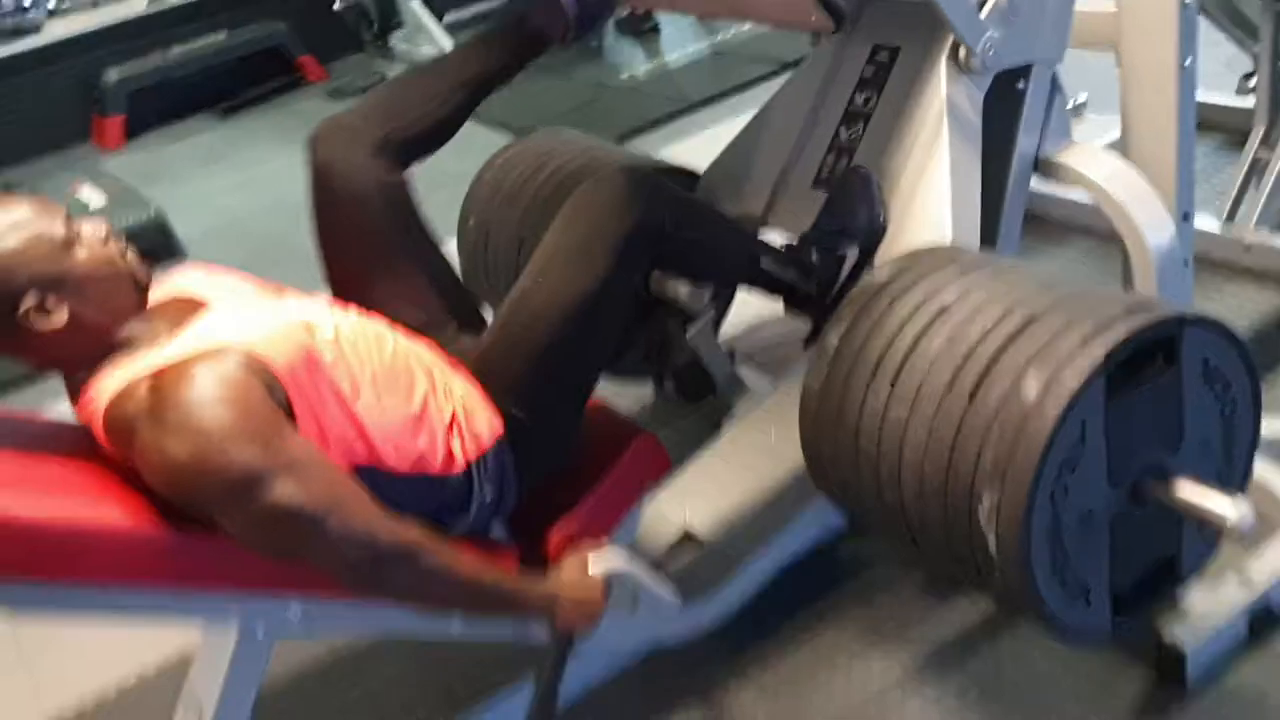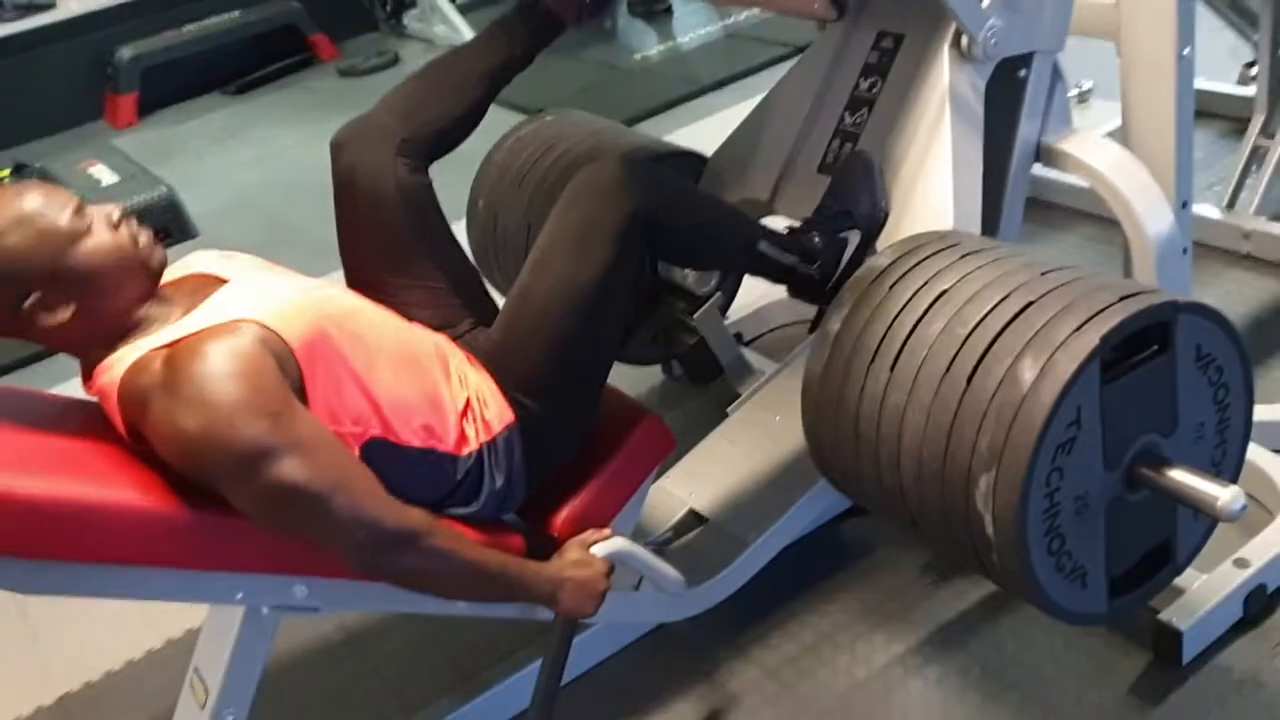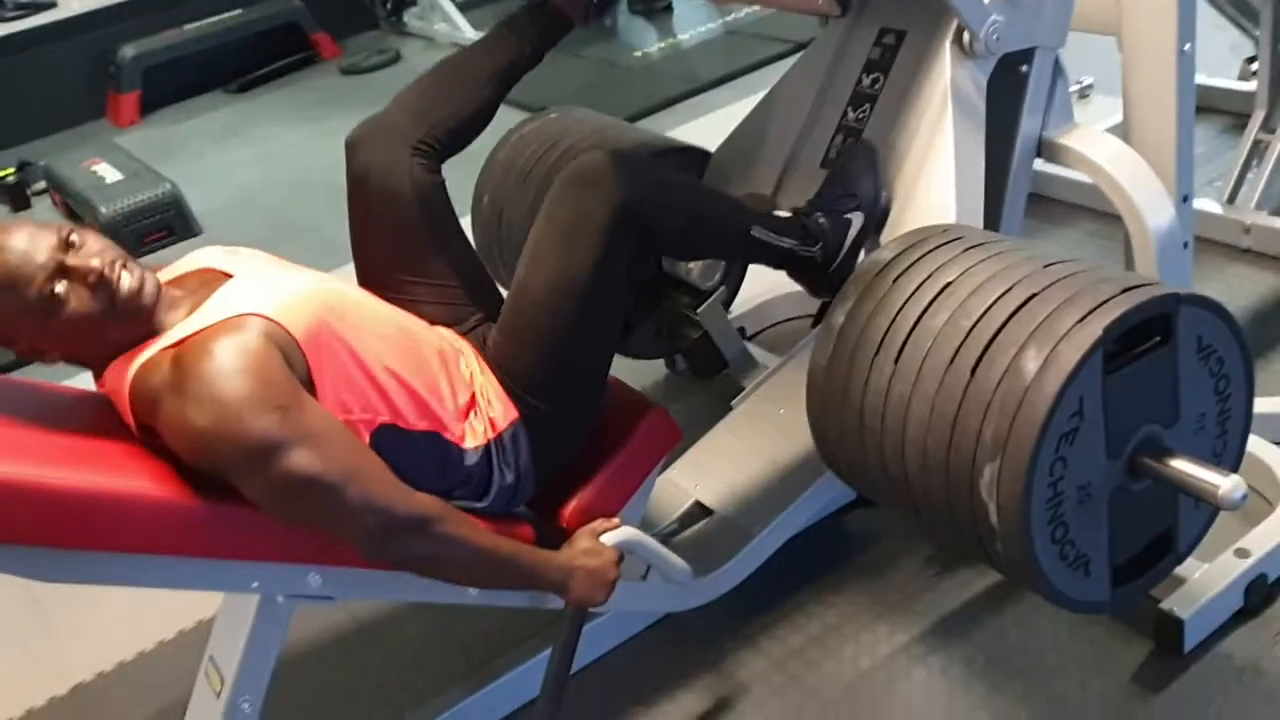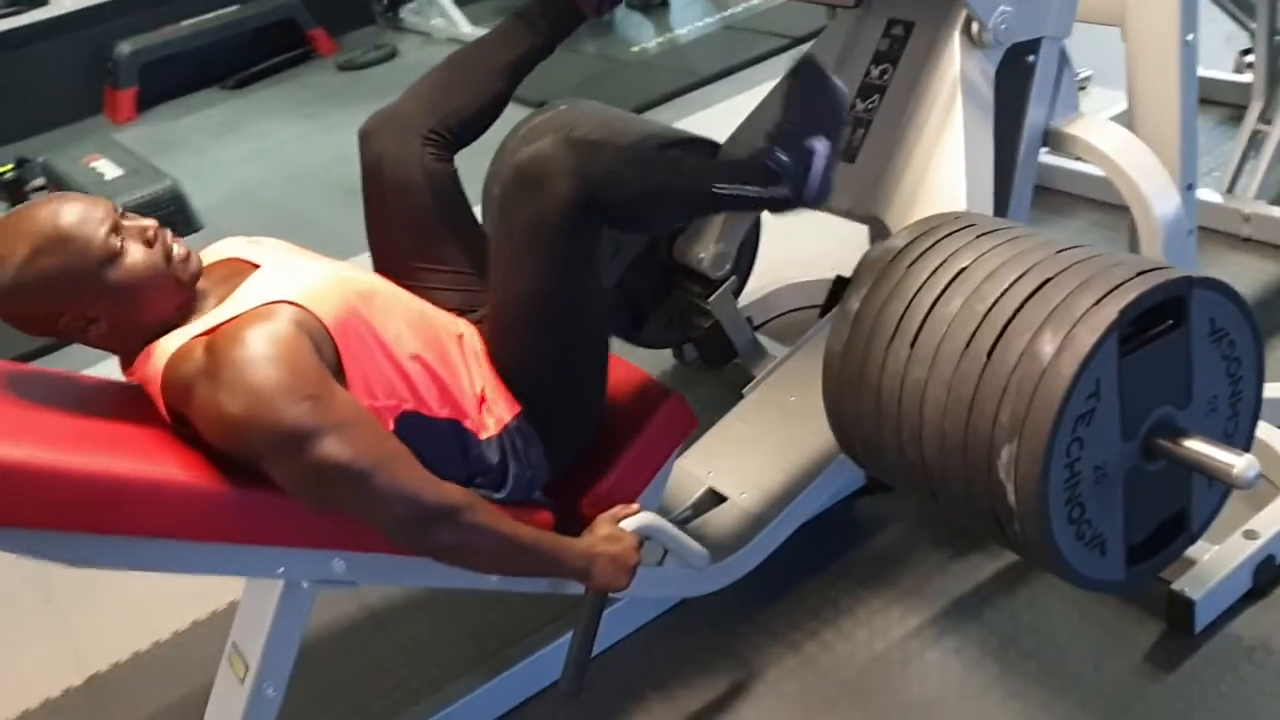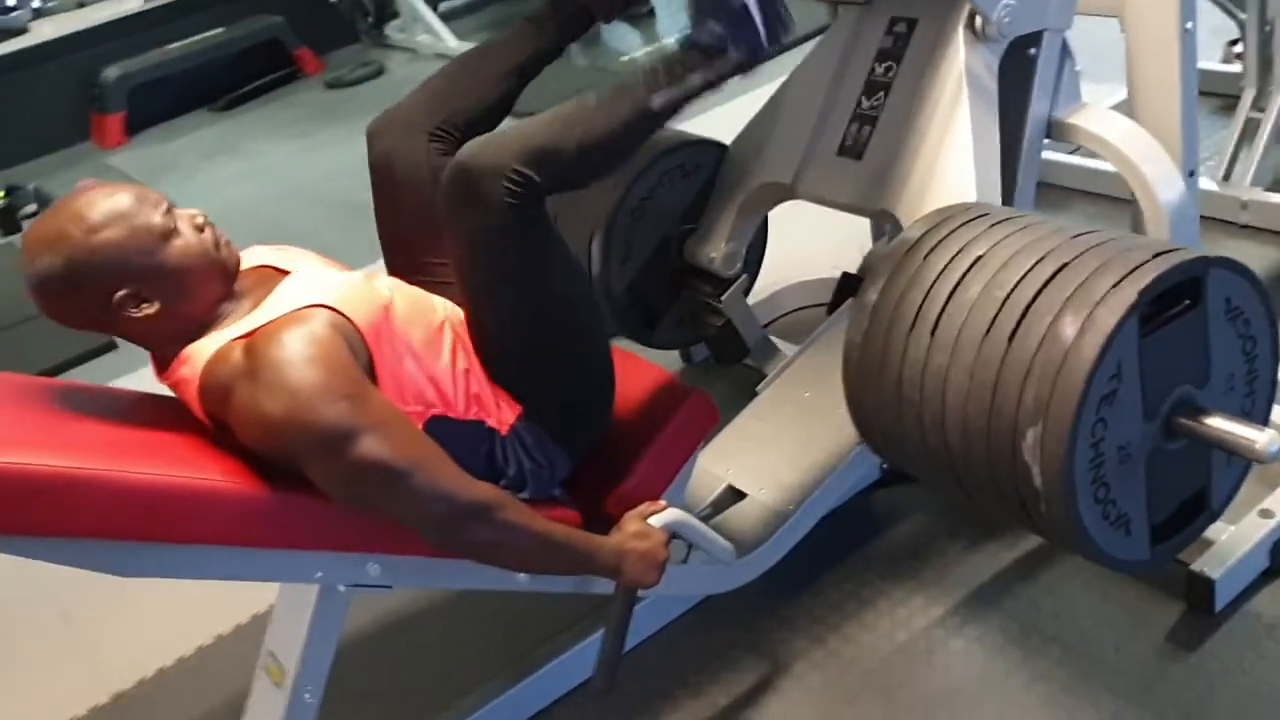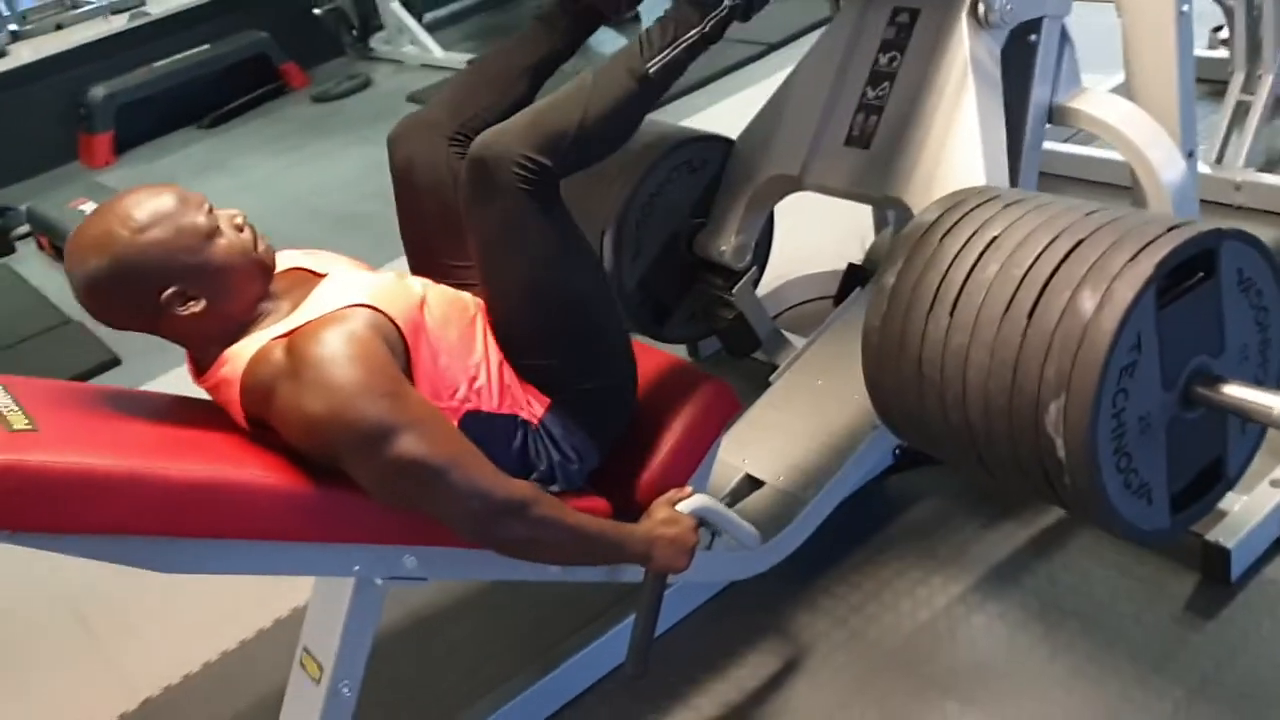
dt=0.2s
person 1, frame 1
left shoulder: (129, 326)
right shoulder: (191, 418)
right elbow: (373, 557)
right wrist: (546, 598)
left hip: (421, 357)
right hip: (480, 439)
left knee: (346, 149)
right knee: (619, 200)
right ankle: (812, 281)
person 1, frame 2
left shoulder: (147, 305)
right shoulder: (202, 392)
right elbow: (378, 540)
right wrist: (548, 584)
left hip: (436, 348)
right hip: (491, 432)
left knee: (371, 148)
right knee: (616, 190)
right ankle: (810, 263)
person 1, frame 3
left shoulder: (155, 299)
right shoulder: (212, 389)
right elbow: (390, 527)
right wrist: (560, 572)
left hip: (441, 345)
right hip: (498, 431)
left knee: (386, 147)
right knee: (602, 183)
right ankle: (813, 246)
person 1, frame 4
left shoulder: (180, 286)
right shoulder: (245, 376)
right elbow: (421, 515)
right wrist: (580, 558)
left hip: (454, 332)
right hip: (511, 428)
left knee: (398, 138)
right knee: (552, 174)
right ankle: (774, 177)
person 1, frame 5
left shoulder: (212, 295)
right shoulder: (282, 377)
right elbow: (457, 516)
right wrist: (611, 555)
left hip: (456, 341)
right hip: (530, 426)
left knee: (404, 135)
right knee: (493, 170)
person 1, frame 6
left shoulder: (242, 309)
right shoulder: (323, 374)
right elbow: (492, 514)
right wrist: (642, 543)
right hip: (560, 417)
left knee: (425, 140)
right knee: (506, 160)
